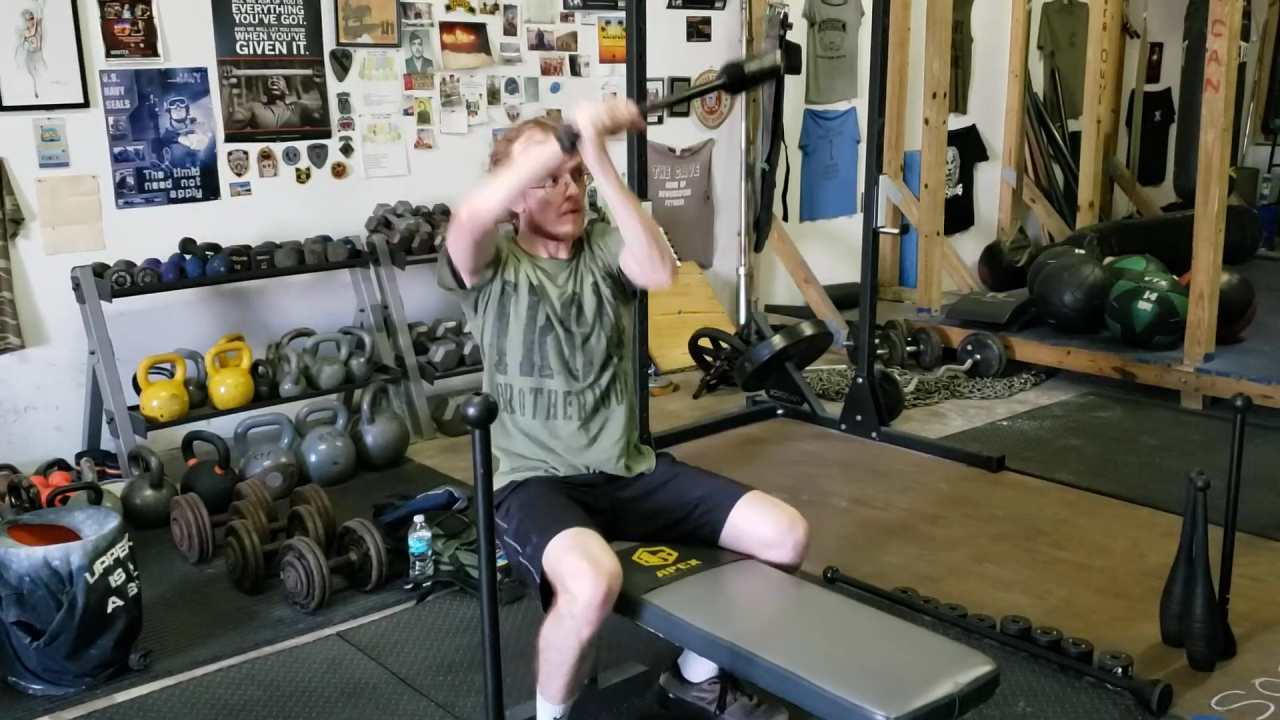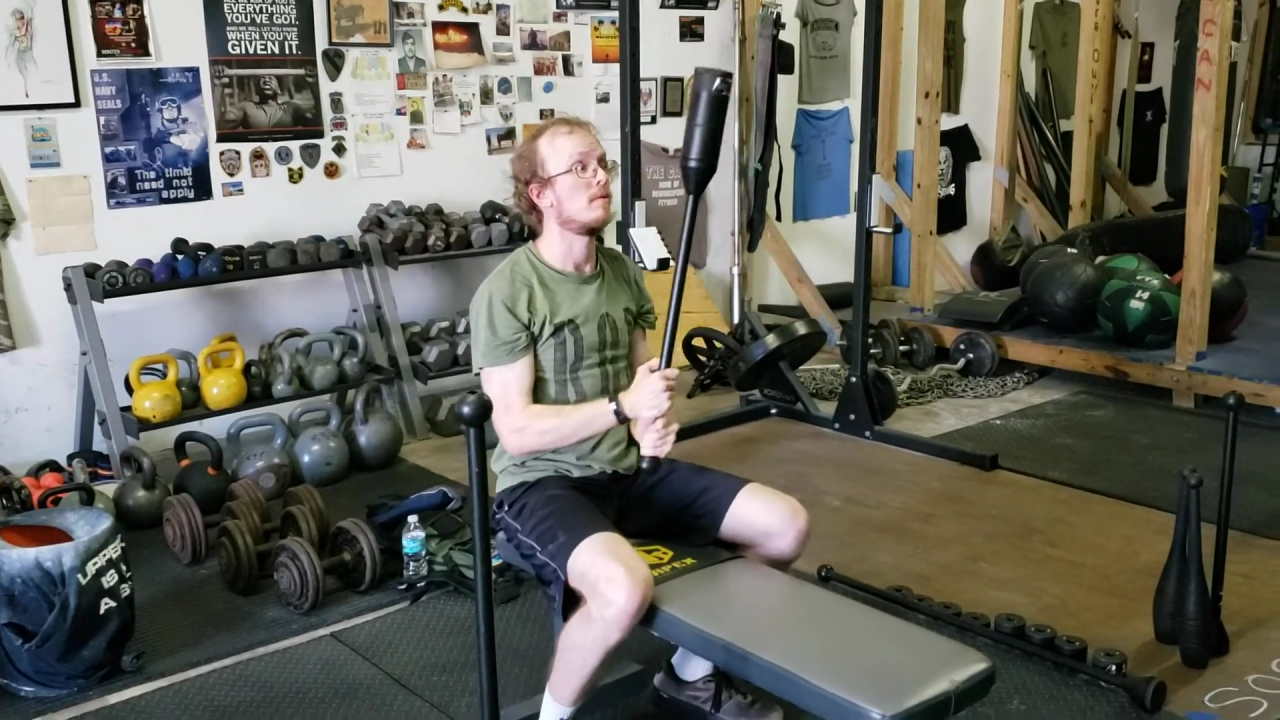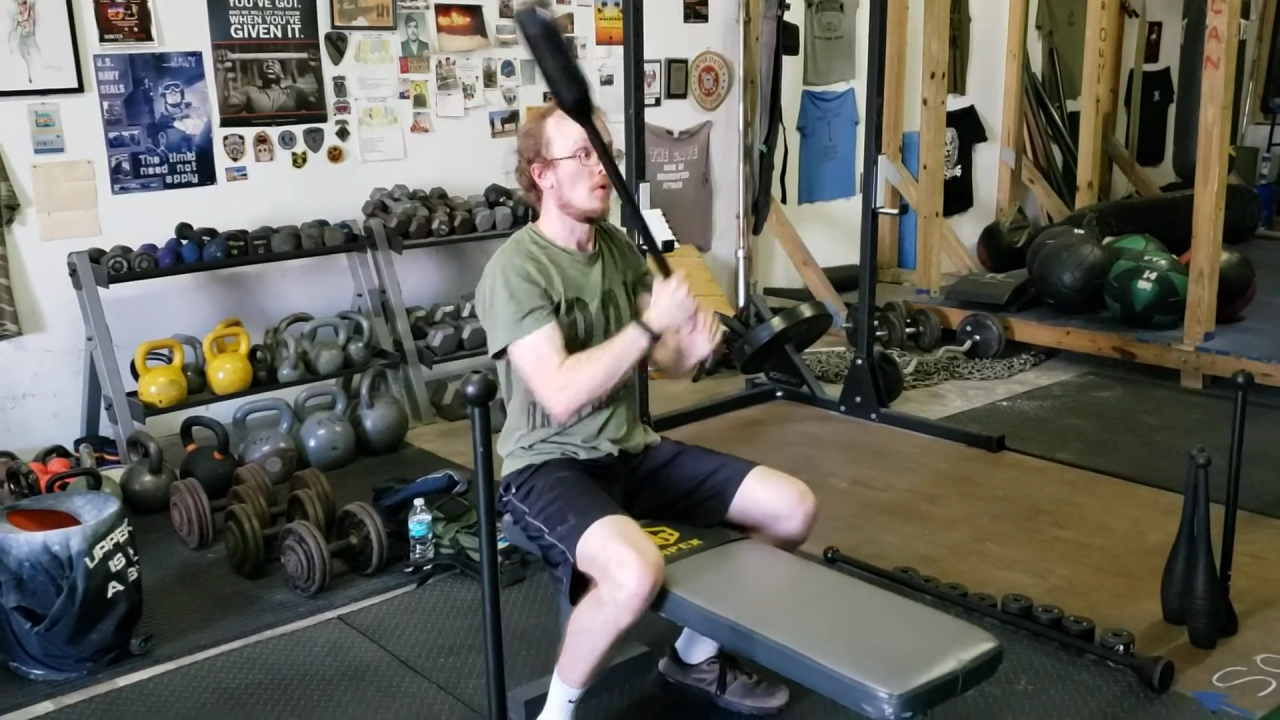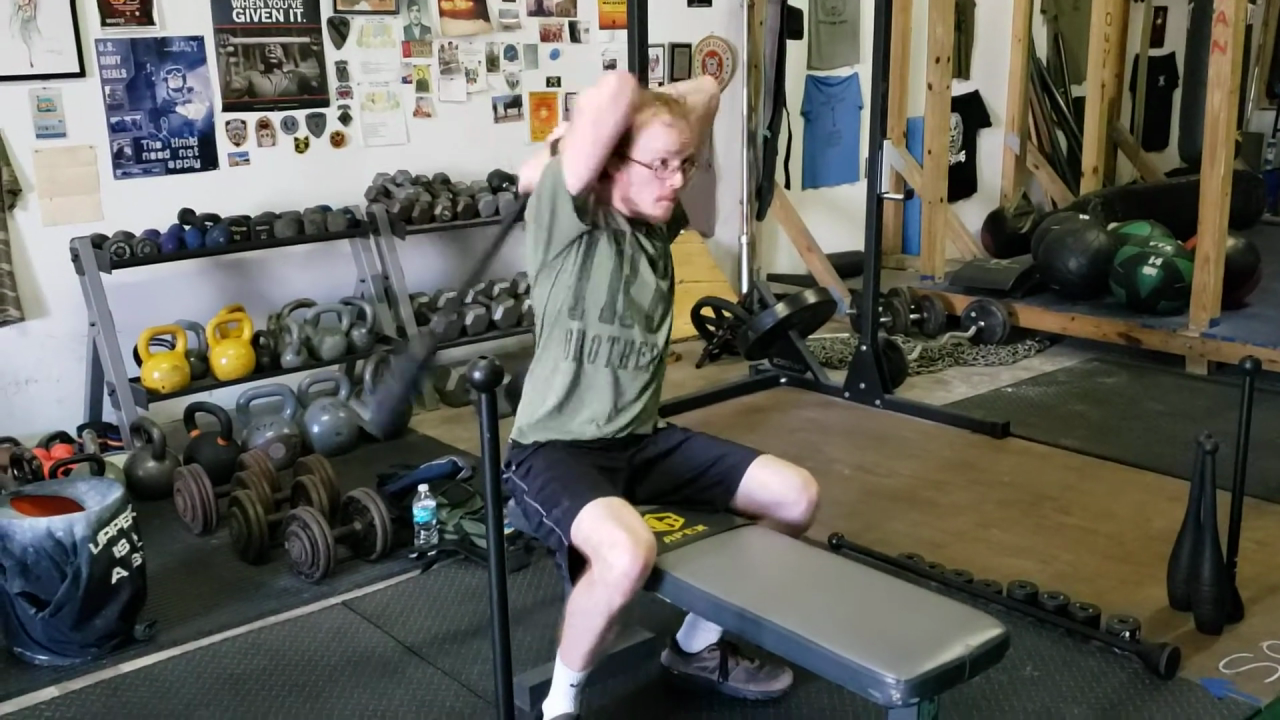
dt=0.5s
person 1, frame 1
left shoulder: (606, 248)
right shoulder: (488, 263)
left elbow: (660, 274)
right elbow: (467, 218)
left wrist: (597, 156)
right wrist: (565, 133)
left hip: (631, 470)
right hip: (538, 485)
left knee: (785, 536)
right knee: (590, 585)
person 1, frame 2
left shoulder: (621, 271)
right shoulder: (507, 293)
right elbow: (515, 431)
left wrist: (652, 417)
right wrist: (623, 408)
left hip: (626, 472)
right hip: (542, 484)
left knee: (785, 524)
right knee: (623, 589)
person 1, frame 3
left shoulder: (617, 246)
right shoulder: (515, 270)
left elbow: (656, 354)
right elbow: (562, 394)
left wrist: (686, 342)
right wrist: (650, 325)
left hip: (632, 451)
right hip: (548, 467)
left knee: (792, 507)
right knee: (634, 571)
left ankle: (696, 655)
person 1, frame 4
left shoulder: (653, 211)
right shoulder: (567, 206)
left elbow: (702, 92)
right elbow: (617, 94)
right wrist: (574, 141)
left hip: (643, 438)
right hip: (554, 448)
left knee: (796, 496)
right knee: (626, 553)
left ankle: (697, 644)
